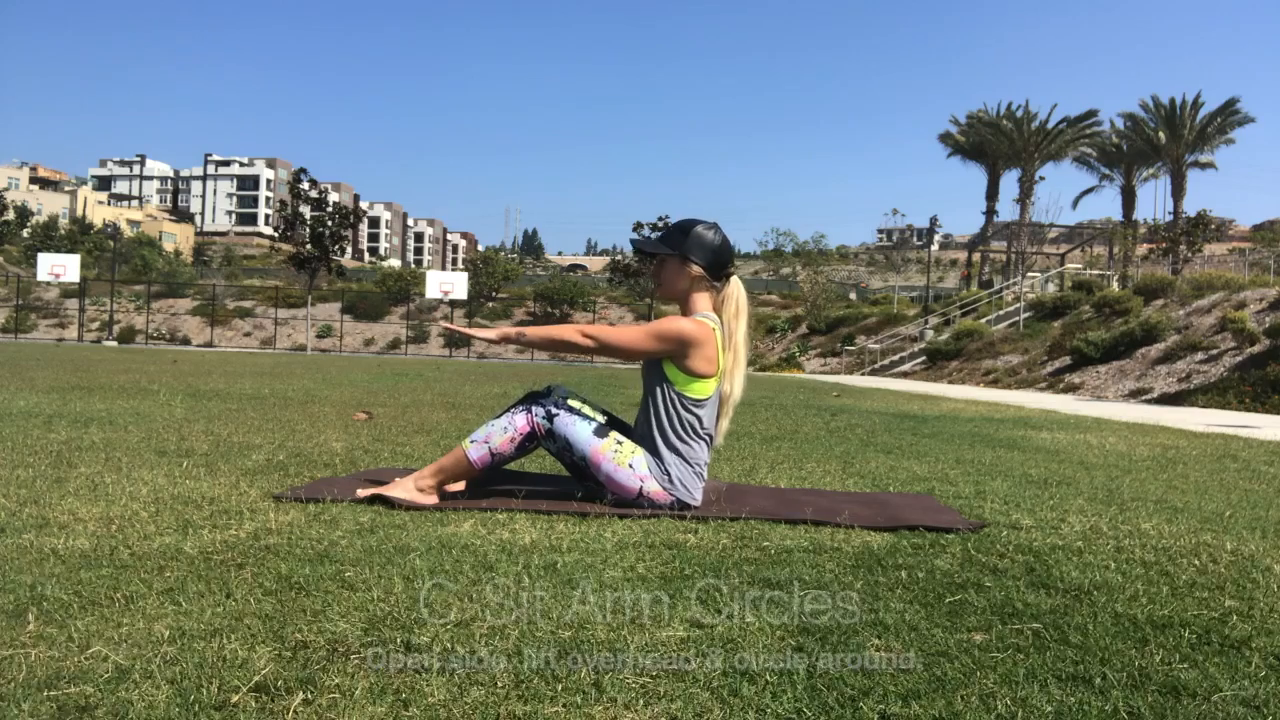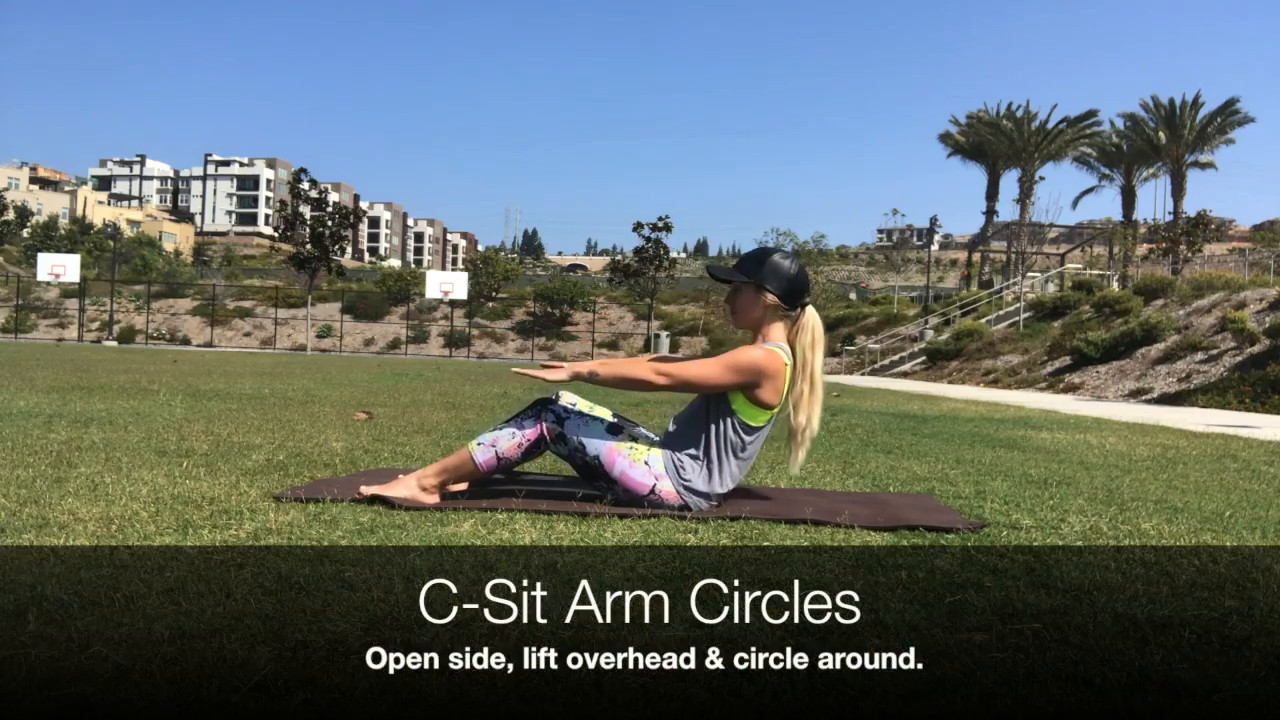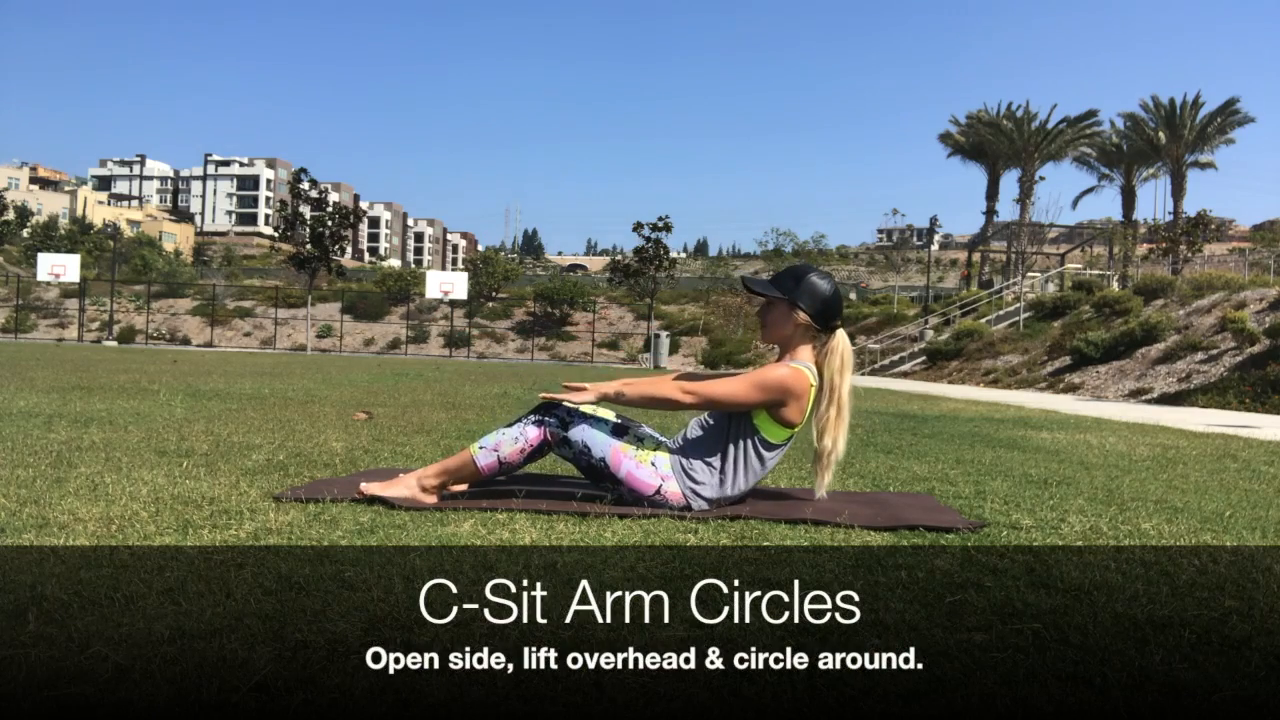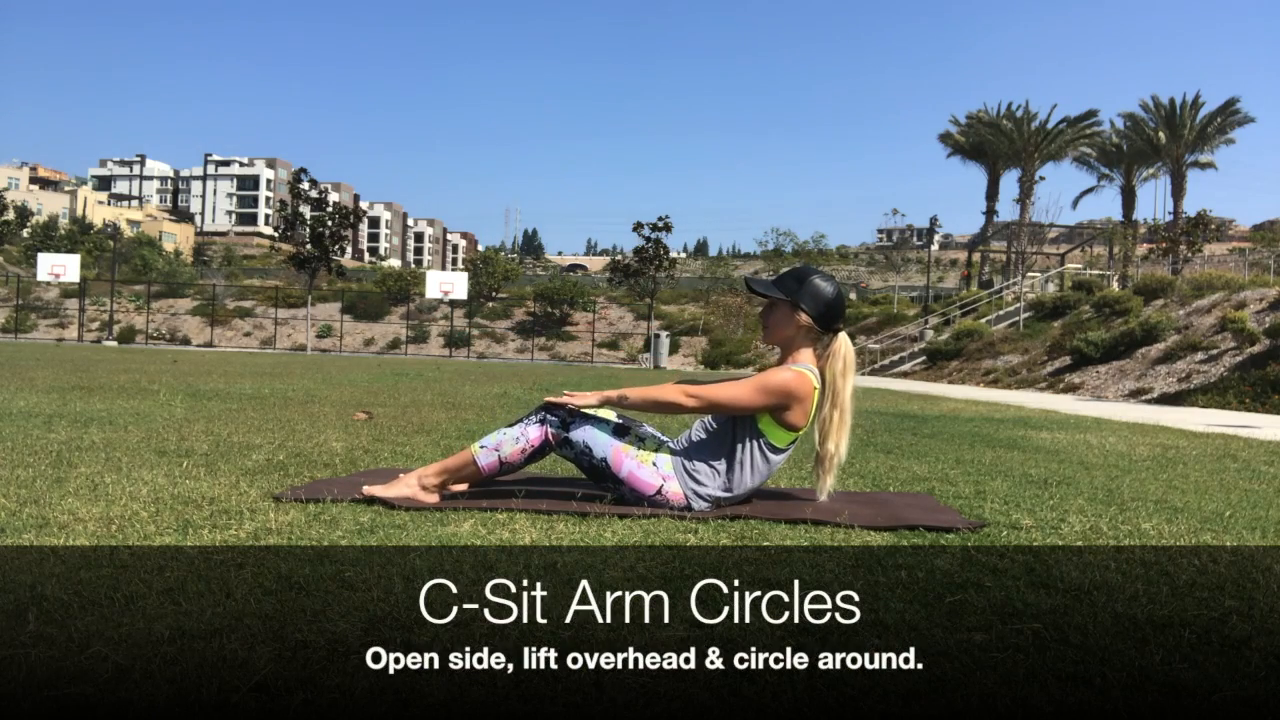
dt=0.5s
person 1, frame 1
left shoulder: (688, 332)
right shoulder: (702, 328)
left elbow: (588, 338)
right elbow: (604, 336)
left wrist: (505, 334)
right wrist: (514, 333)
left hip: (665, 487)
right hip: (659, 467)
left knee: (541, 413)
right knee: (551, 399)
left ankle: (425, 484)
right ankle: (454, 476)
person 1, frame 2
left shoulder: (763, 361)
right shoulder: (761, 358)
left elbow: (660, 377)
right elbow: (665, 362)
left wrist: (579, 371)
right wrist: (584, 367)
left hip: (675, 485)
right hip: (671, 465)
left knee: (550, 419)
right knee: (560, 407)
left ankle: (427, 482)
right ankle: (453, 474)
person 1, frame 3
left shoulder: (788, 379)
right shoulder: (782, 373)
left elbow: (686, 395)
right elbow: (693, 379)
left wrist: (606, 391)
right wrist: (610, 386)
left hip: (681, 487)
right hip: (680, 465)
left knee: (555, 422)
right knee: (563, 415)
left ankle: (428, 481)
right ankle: (457, 474)
person 1, frame 4
left shoulder: (792, 382)
right shoulder: (786, 375)
left elbow: (690, 399)
right elbow: (698, 389)
left wrist: (607, 396)
right wrist: (607, 399)
left hip: (682, 487)
right hip: (681, 466)
left knee: (556, 423)
right knee: (561, 412)
left ankle: (429, 480)
right ankle: (458, 474)
